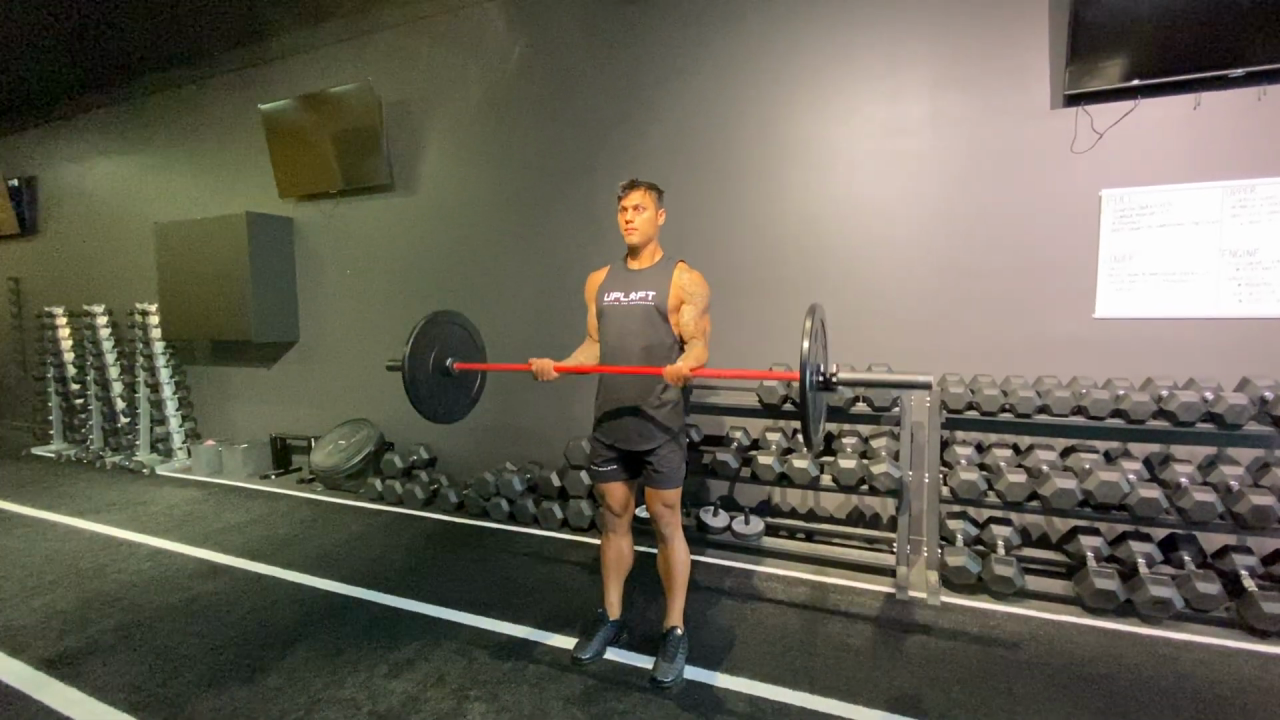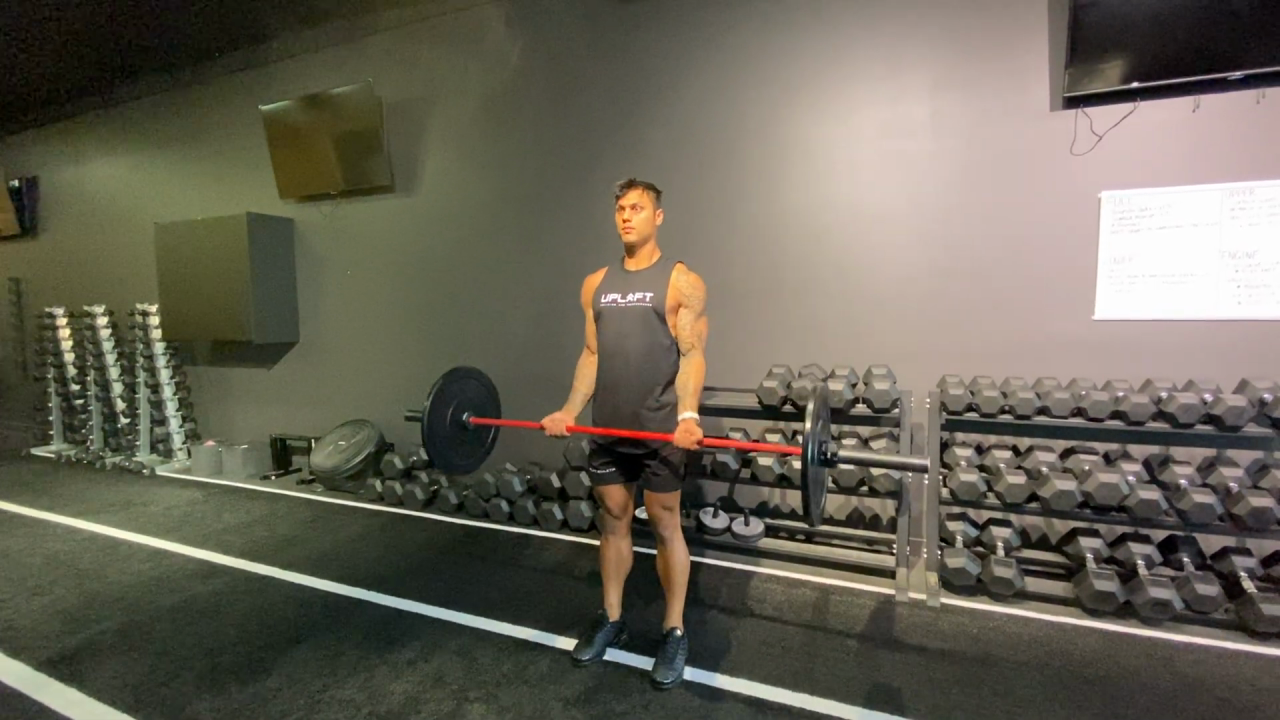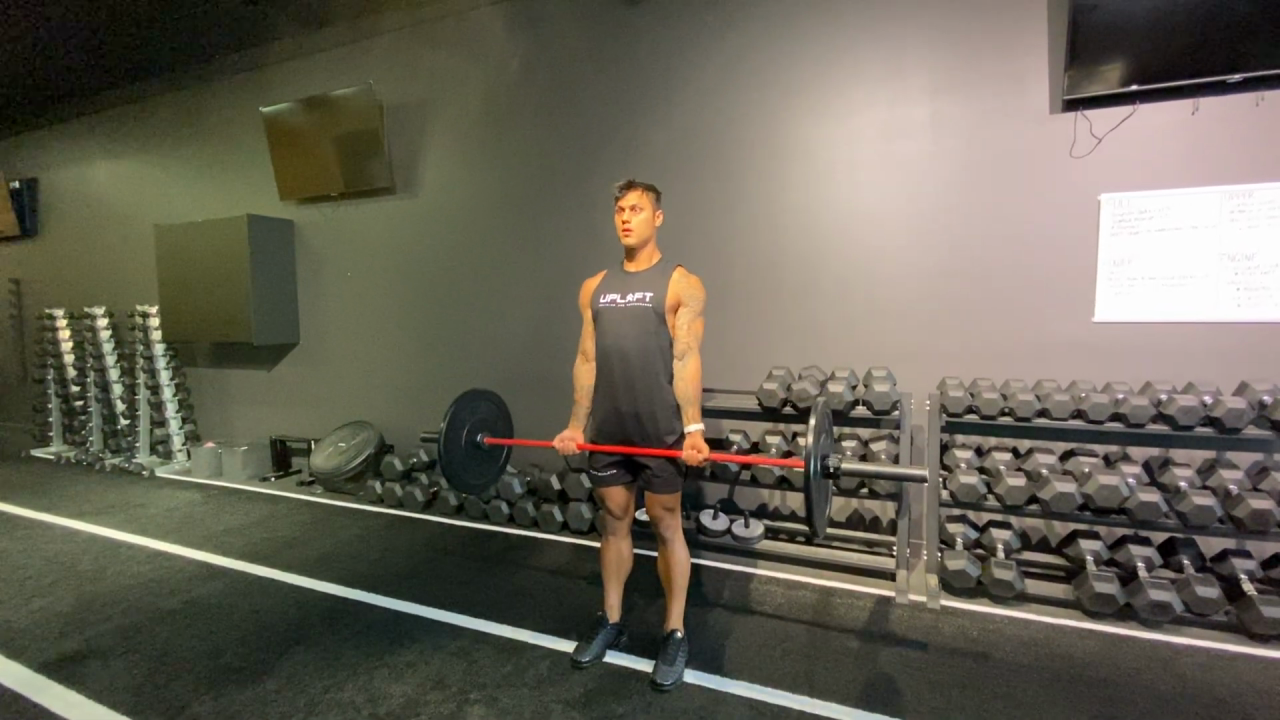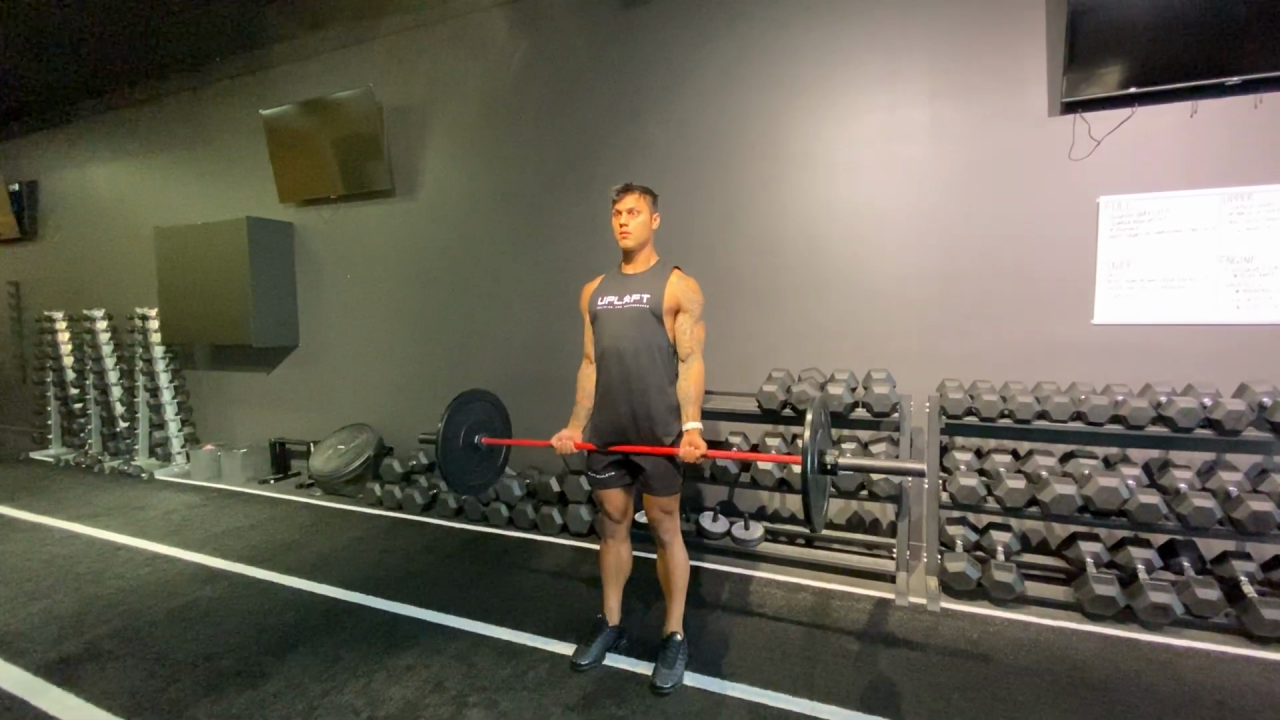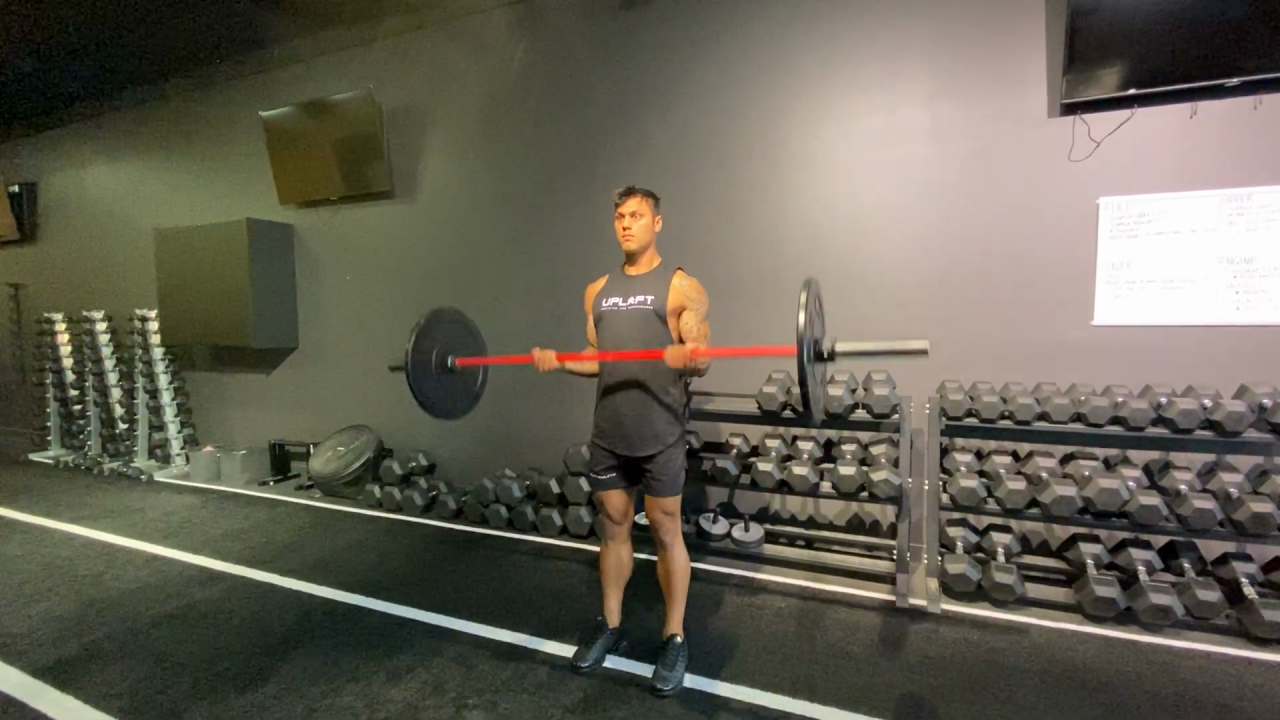
dt=0.5s
person 1, frame 1
left shoulder: (684, 279)
right shoulder: (599, 281)
left elbow: (698, 347)
right elbow: (596, 346)
left wrist: (686, 367)
right wrist: (558, 364)
left hip: (661, 427)
right hip: (609, 424)
left knee: (666, 525)
right knee: (613, 520)
left ankle: (675, 631)
right ankle: (611, 617)
person 1, frame 2
left shoulder: (682, 282)
right shoulder: (596, 283)
left elbow: (692, 355)
right elbow: (592, 354)
left wrist: (688, 415)
right wrist: (569, 411)
left hip: (659, 429)
right hip: (606, 428)
left knee: (665, 526)
right knee: (612, 522)
left ankle: (674, 632)
right ankle: (611, 619)
person 1, frame 3
left shoulder: (682, 284)
right shoulder: (594, 287)
left elbow: (687, 359)
right elbow: (586, 359)
left wrist: (693, 428)
right wrist: (576, 425)
left hip: (660, 431)
right hip: (607, 431)
left knee: (666, 528)
right knee: (613, 524)
left ankle: (674, 634)
right ankle: (610, 621)
person 1, frame 4
left shoulder: (679, 286)
right shoulder: (594, 290)
left elbow: (691, 360)
right elbow: (590, 363)
left wrist: (692, 427)
right wrist: (575, 425)
left hip: (659, 433)
right hip: (605, 433)
left knee: (665, 530)
right knee: (612, 526)
left ankle: (674, 637)
right ankle: (610, 623)
person 1, frame 5
left shoulder: (682, 286)
right shoulder: (597, 290)
left elbow: (700, 357)
left wrist: (687, 358)
right wrist: (560, 362)
left hip: (660, 432)
right hip: (608, 432)
left knee: (666, 532)
right knee: (613, 527)
left ankle: (675, 639)
right ankle: (610, 625)
